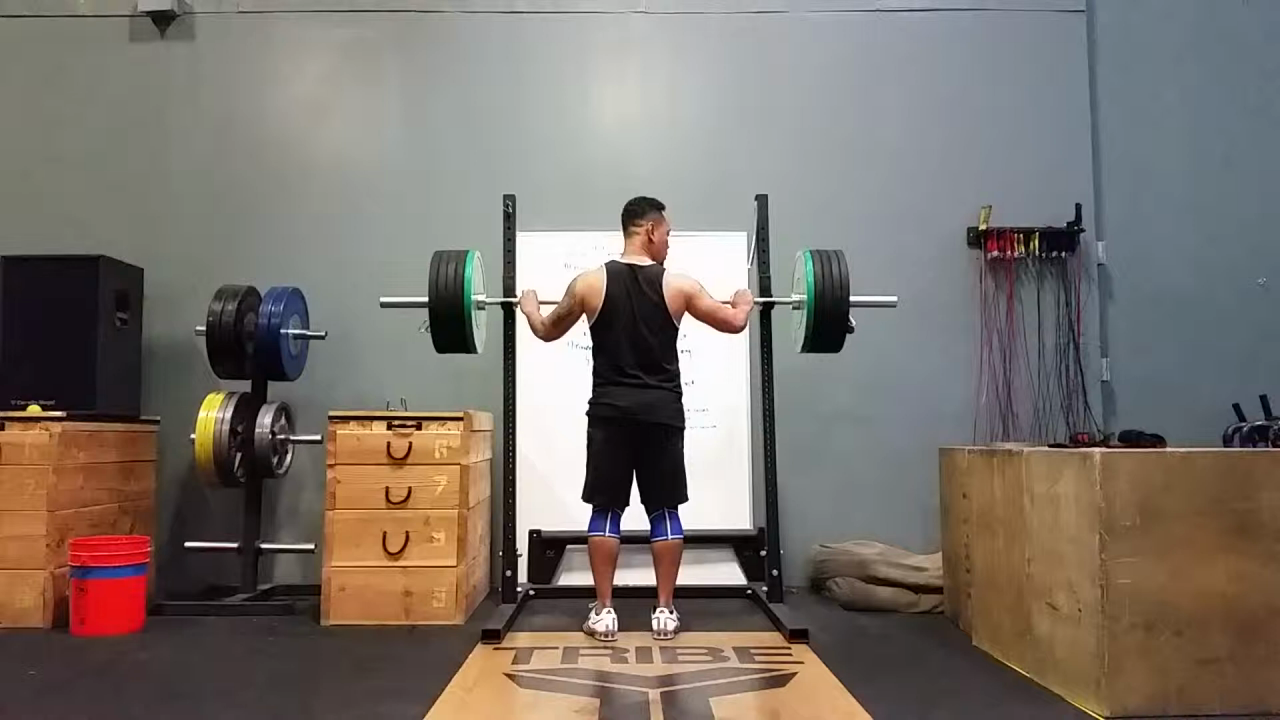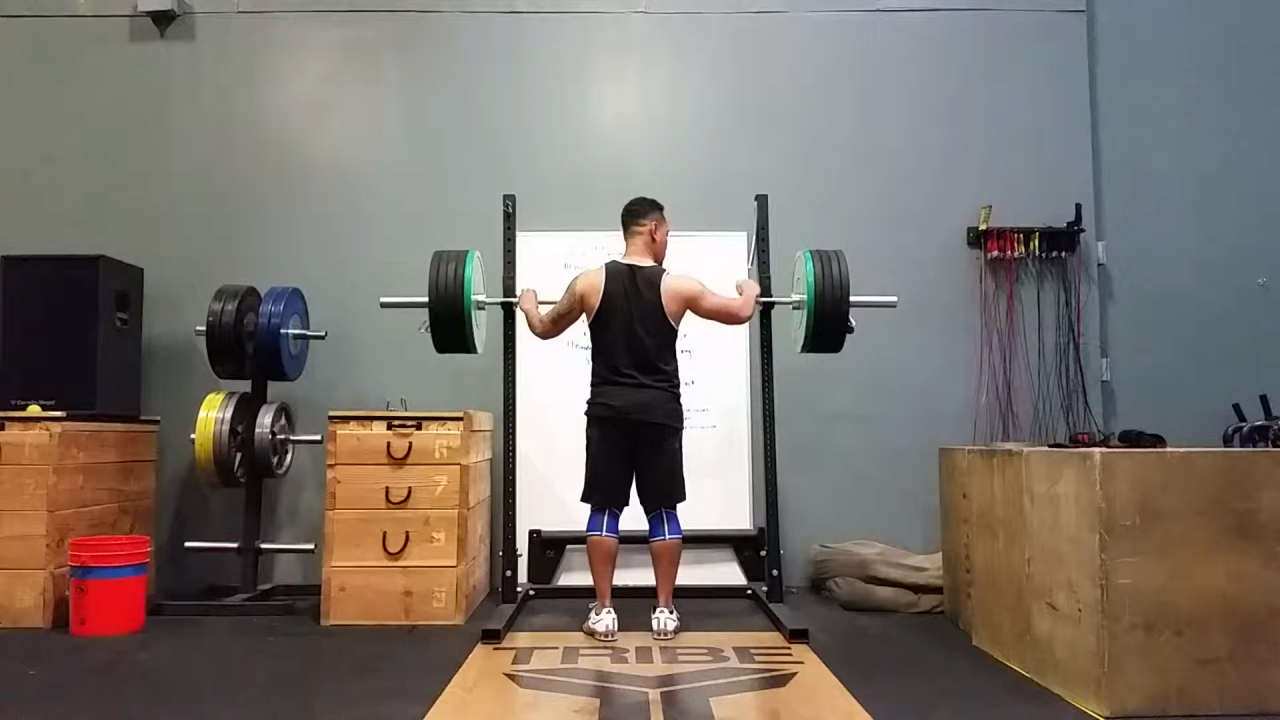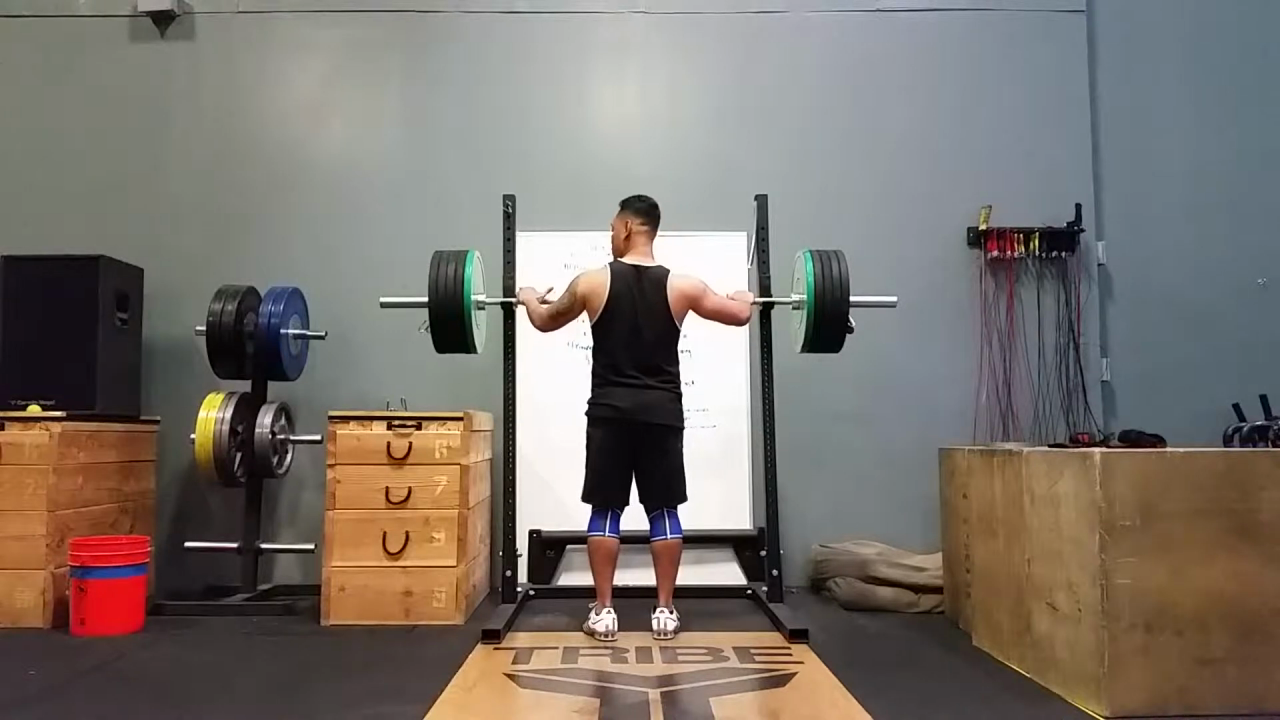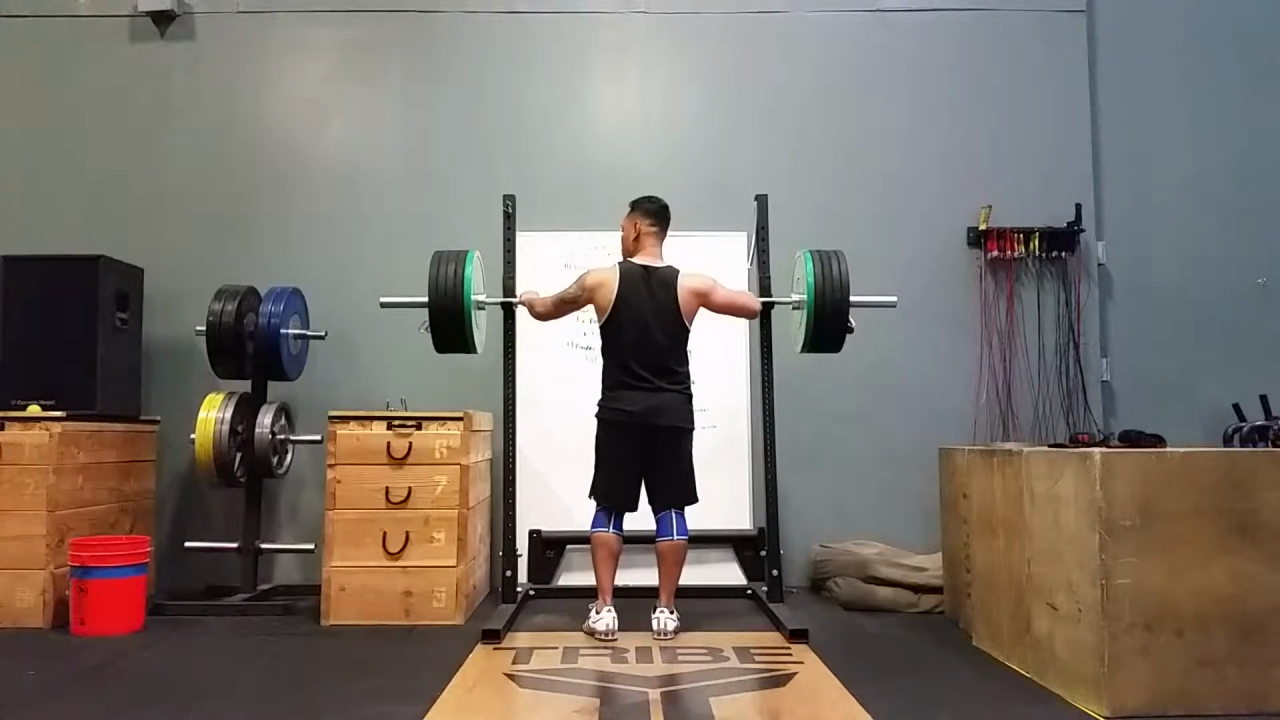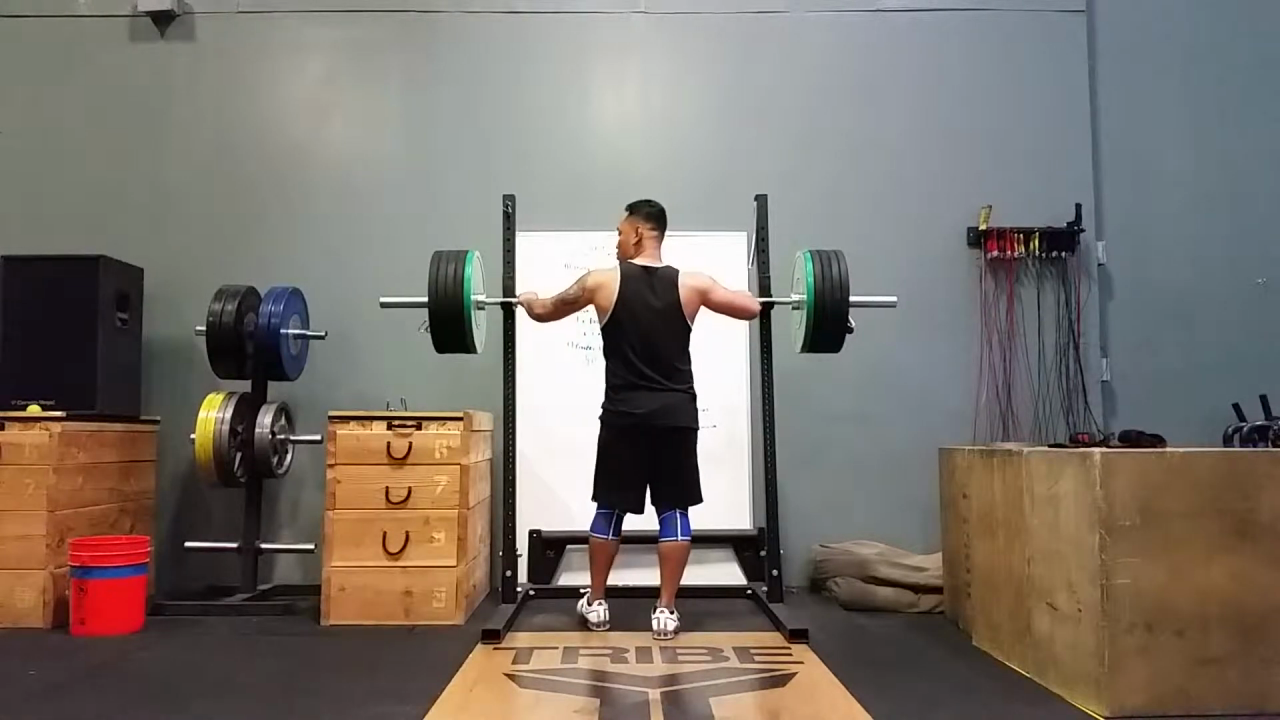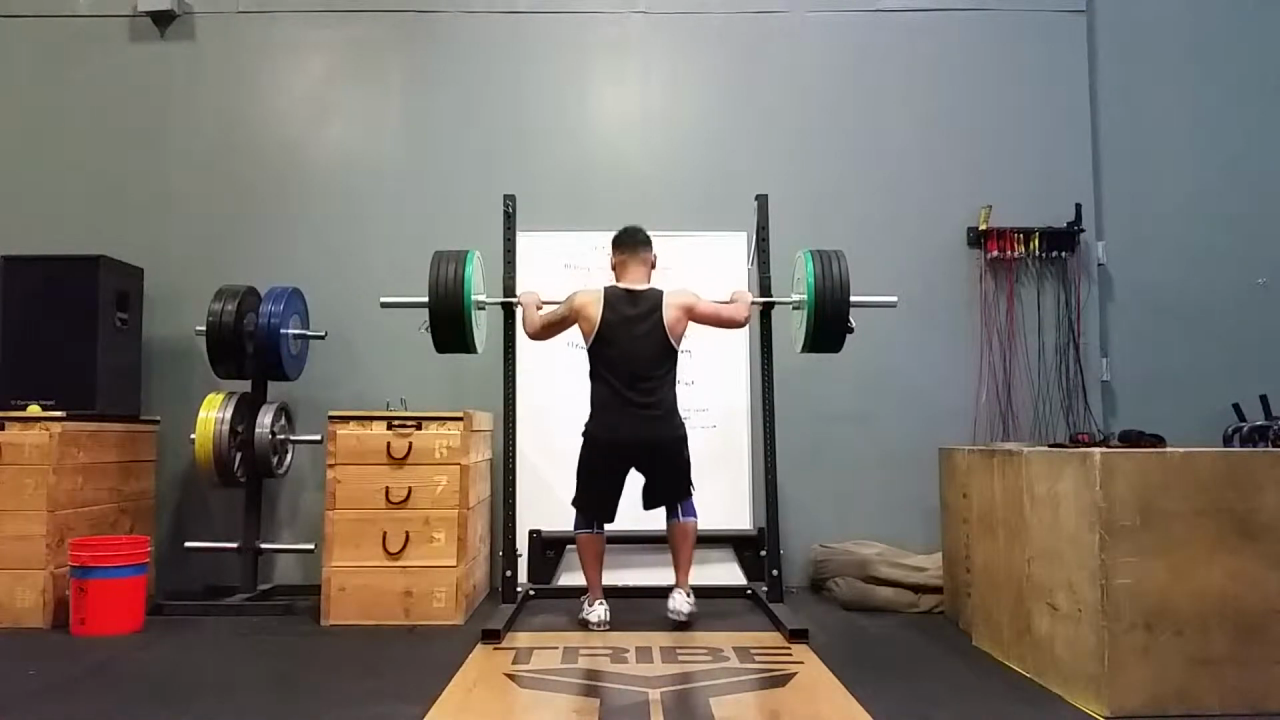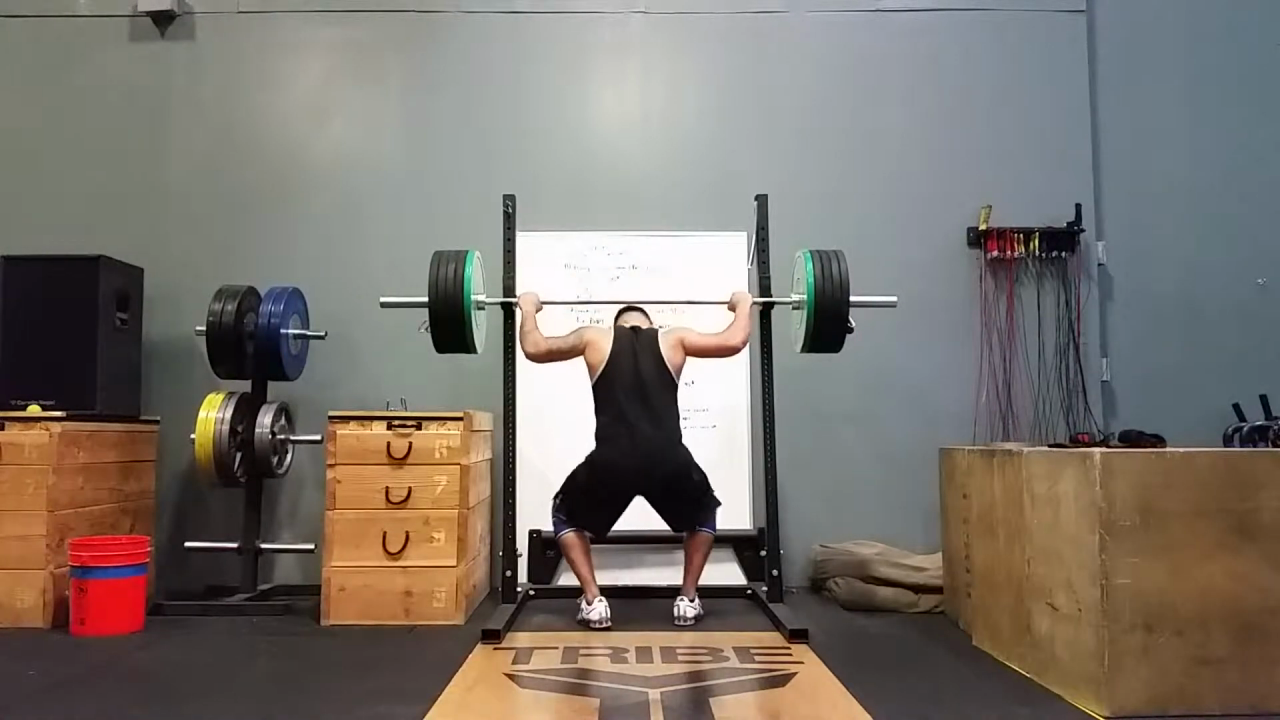
dt=0.5s
person 1, frame 1
left shoulder: (590, 282)
right shoulder: (678, 284)
left elbow: (547, 332)
right elbow: (735, 322)
left wrist: (529, 306)
right wrist: (744, 301)
left hip: (610, 411)
right hip: (662, 411)
left knee: (606, 510)
right knee: (664, 511)
left ankle: (603, 612)
right ankle: (664, 611)
person 1, frame 2
left shoulder: (589, 282)
right shoulder: (677, 286)
left elbow: (544, 329)
right elbow: (740, 313)
left wrist: (527, 304)
right wrist: (751, 291)
left hip: (608, 411)
right hip: (660, 411)
left knee: (604, 510)
right knee: (663, 511)
left ankle: (603, 611)
right ankle: (664, 611)
person 1, frame 3
left shoulder: (592, 283)
right shoulder: (681, 286)
left elbow: (545, 322)
right elbow: (740, 315)
left wrist: (529, 300)
right wrist: (745, 298)
left hip: (610, 411)
right hip: (662, 412)
left knee: (605, 510)
right knee: (663, 510)
left ankle: (603, 612)
right ankle: (665, 611)
person 1, frame 4
left shoulder: (601, 281)
right shoulder: (690, 285)
left elbow: (545, 310)
right elbow: (751, 308)
left wrist: (527, 299)
right wrist: (753, 296)
left hip: (619, 413)
right hip: (672, 413)
left knee: (609, 509)
right knee: (670, 510)
left ankle: (603, 610)
right ankle: (666, 610)
person 1, frame 5
left shoulder: (601, 281)
right shoulder: (691, 284)
left elbow: (543, 311)
right elbow: (750, 309)
left wrist: (527, 300)
right wrist: (748, 296)
left hip: (623, 415)
right hip: (677, 414)
left knee: (610, 509)
right knee: (674, 513)
left ankle: (595, 603)
right ankle: (665, 611)
person 1, frame 6
left shoulder: (587, 303)
right shoulder: (677, 303)
left elbow: (535, 330)
right elbow: (739, 317)
left wrist: (529, 304)
right wrist: (743, 299)
left hip: (606, 433)
right hip: (663, 432)
left knee: (590, 514)
right knee: (679, 505)
left ankle: (595, 603)
right ankle: (681, 594)
person 1, frame 7
left shoulder: (596, 338)
right shoulder: (672, 339)
left elbow: (534, 350)
right elbow: (734, 343)
left wrist: (527, 310)
right wrist: (743, 307)
left hip: (612, 460)
right hip: (668, 460)
left knee: (565, 514)
right knee: (703, 513)
left ankle: (593, 601)
right ankle: (687, 599)
